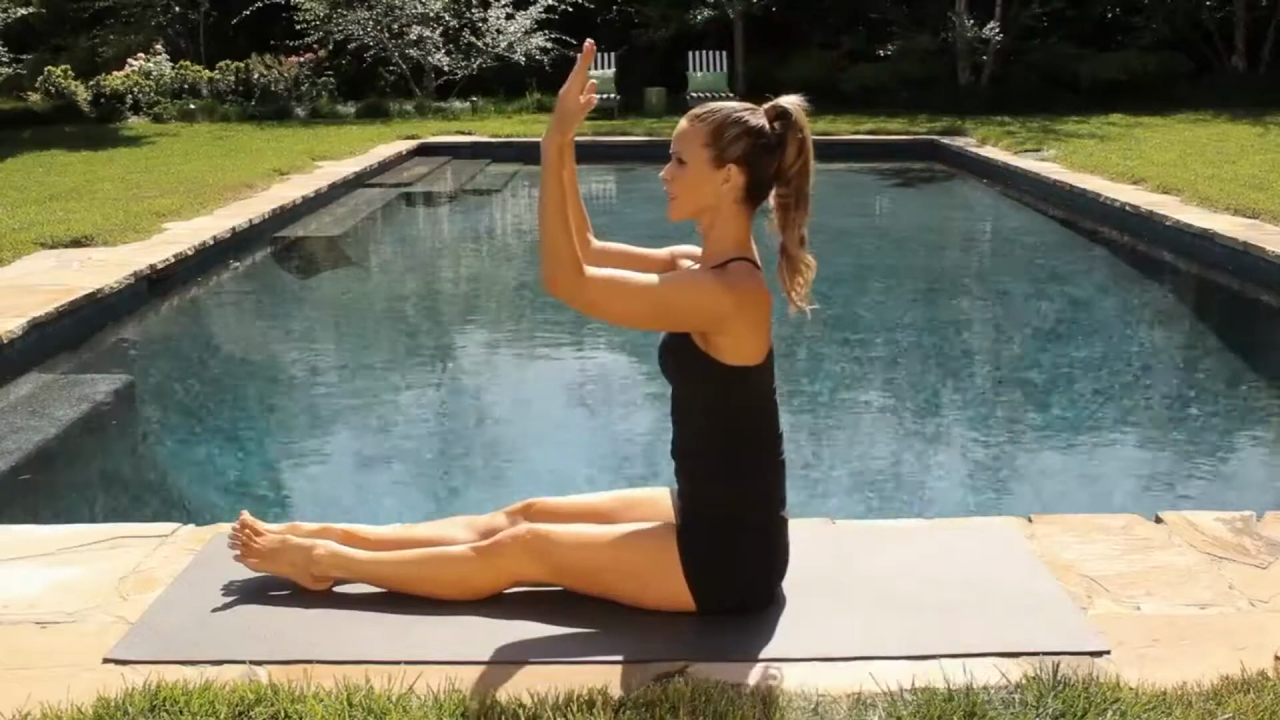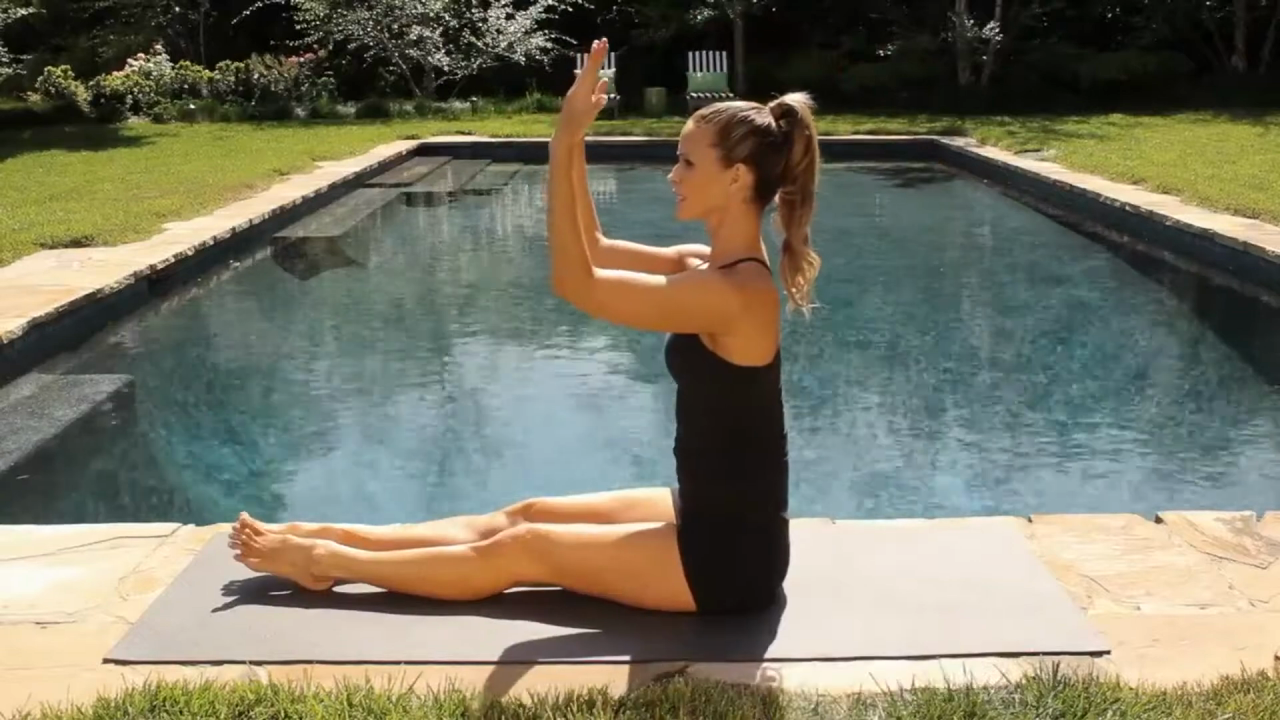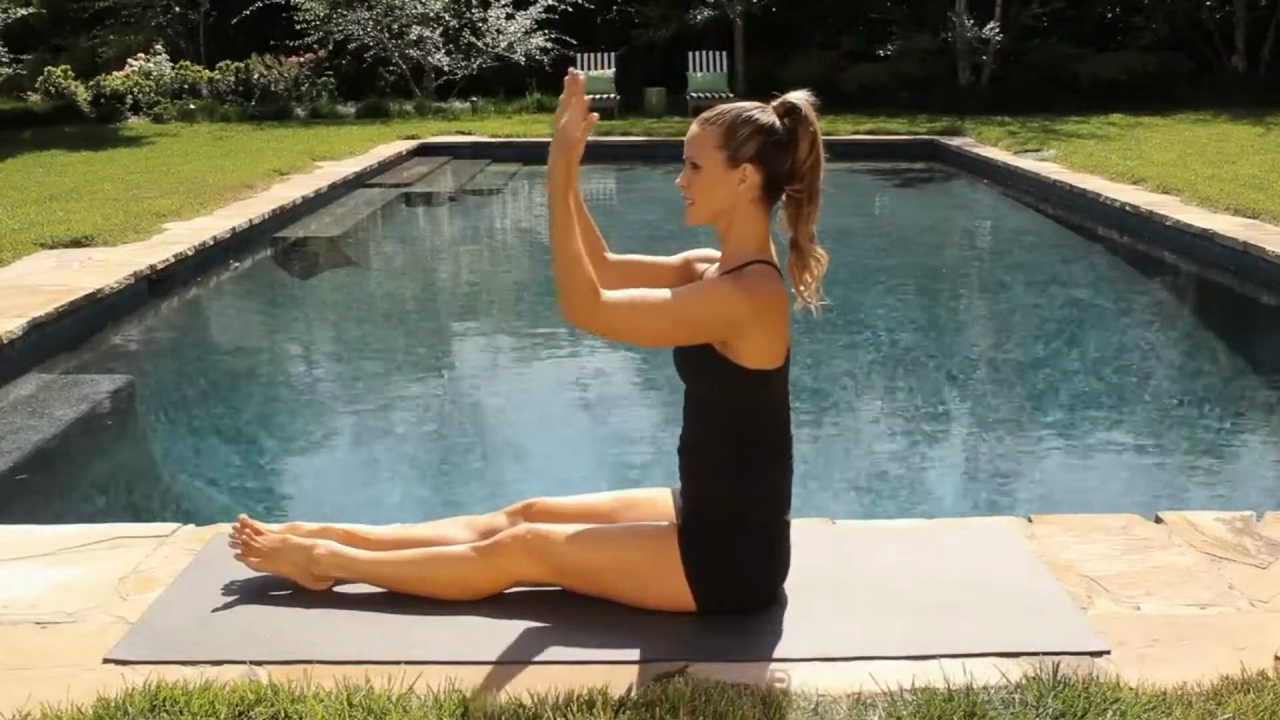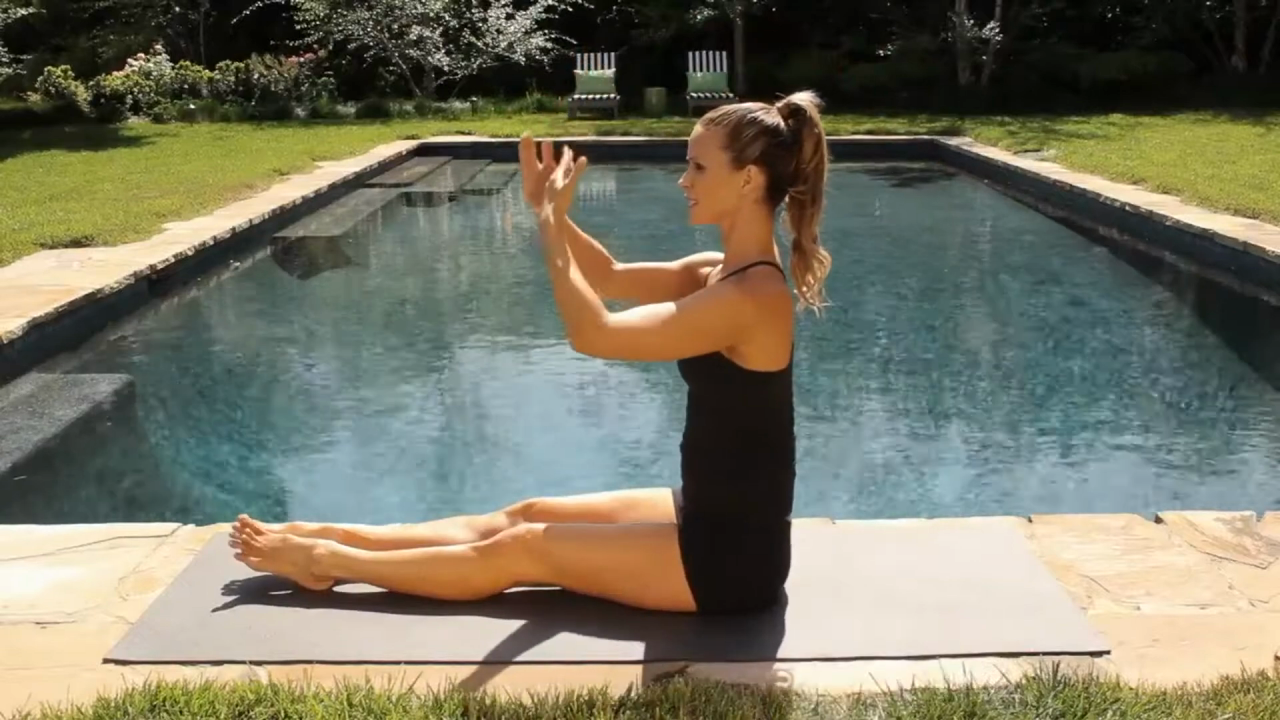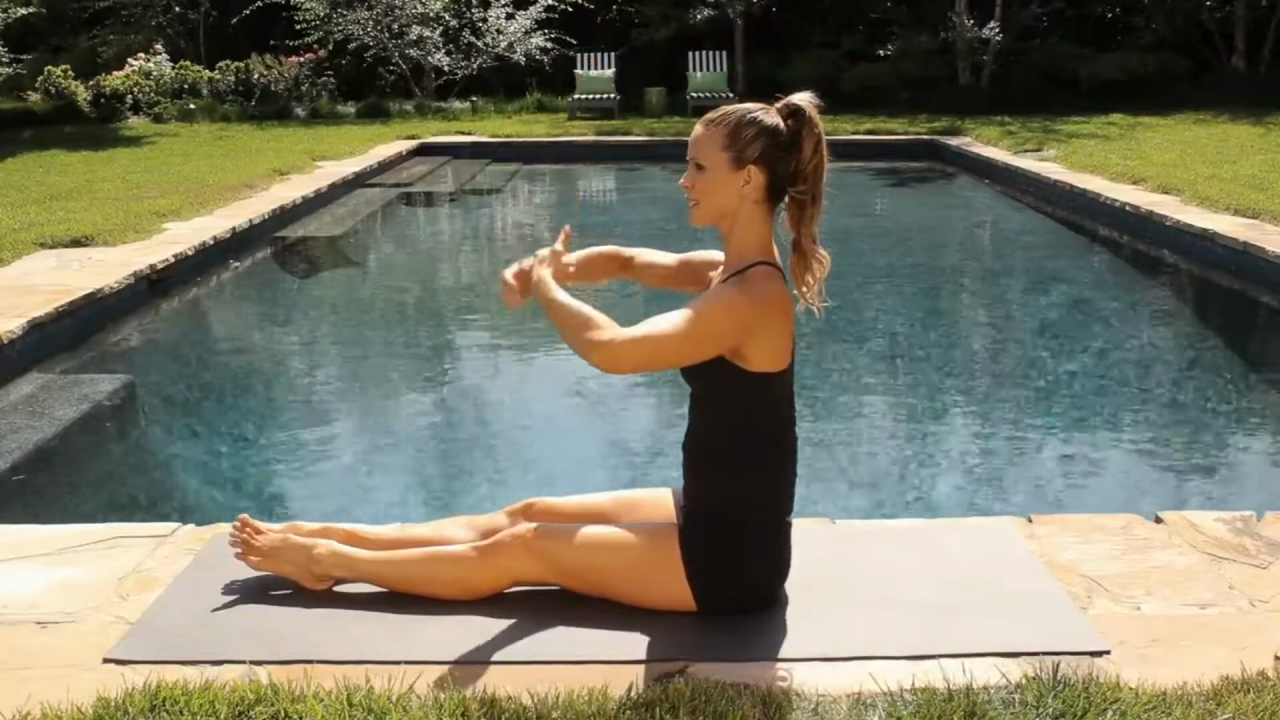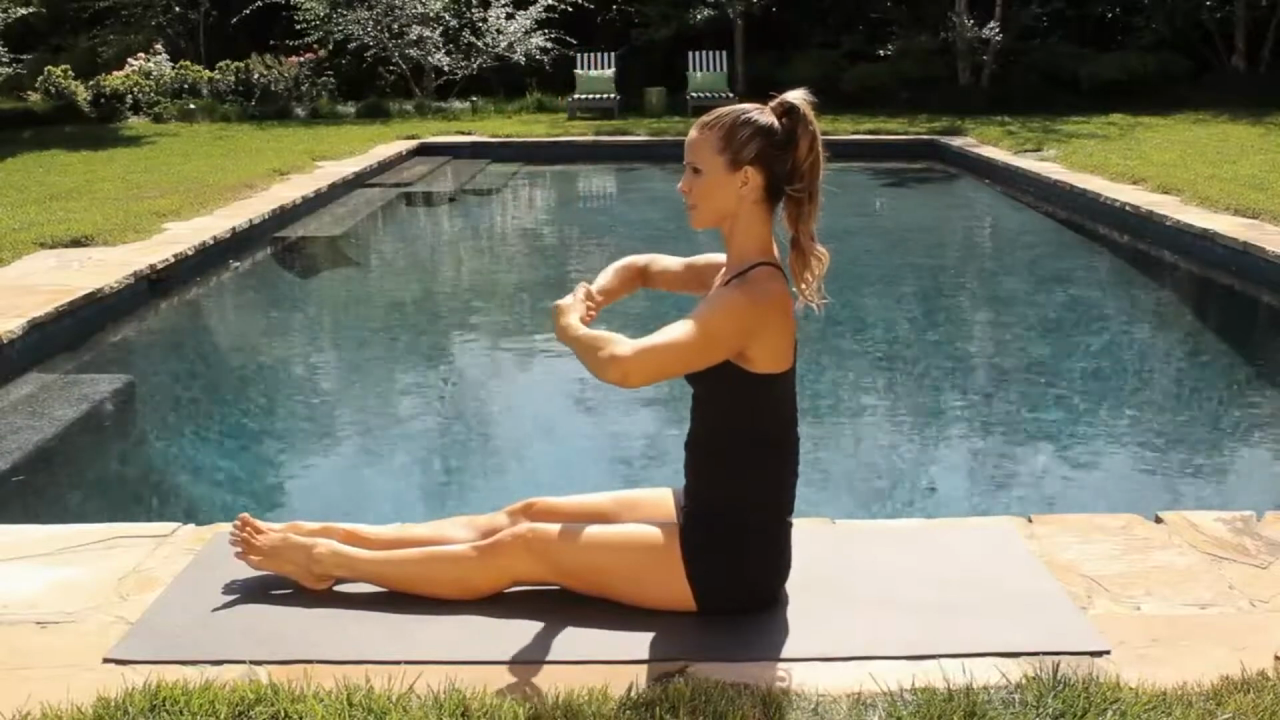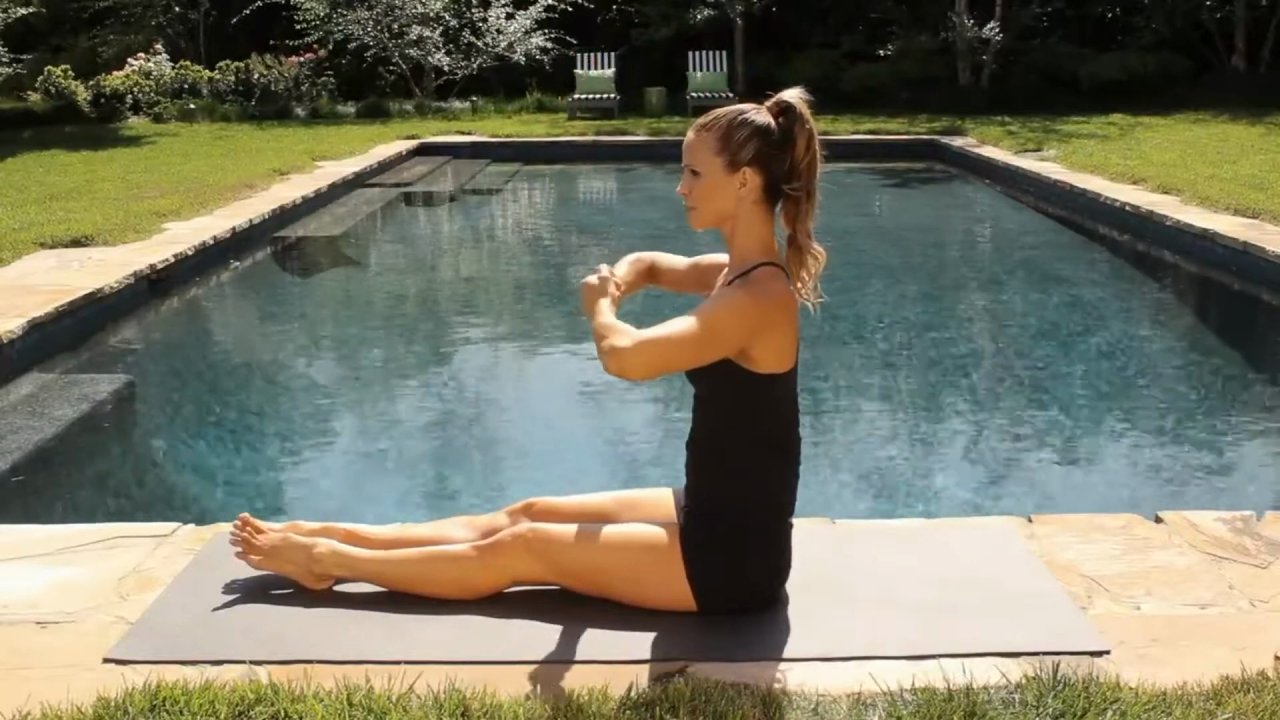
dt=0.4s
person 1, frame 1
left shoulder: (726, 294)
right shoulder: (706, 266)
left elbow: (567, 281)
right elbow: (586, 254)
left wrist: (554, 147)
right wrist: (562, 145)
left hip: (729, 552)
right hip: (706, 518)
left knee: (518, 550)
right knee: (523, 516)
left ankle: (326, 561)
right ankle: (327, 537)
person 1, frame 2
left shoulder: (733, 293)
right shoulder: (712, 266)
left elbow: (576, 282)
right elbow: (595, 250)
left wrist: (565, 145)
right wrist: (570, 143)
left hip: (729, 552)
right hip: (709, 519)
left knee: (519, 550)
right knee: (525, 517)
left ankle: (326, 563)
right ankle: (329, 537)
person 1, frame 3
left shoulder: (744, 295)
right shoulder: (724, 269)
left elbow: (585, 307)
right elbow: (605, 267)
left wrist: (559, 176)
right wrist: (564, 168)
left hip: (731, 552)
right hip: (711, 518)
left knee: (520, 549)
right knee: (527, 516)
left ankle: (329, 561)
right ankle: (331, 535)
person 1, frame 4
left shoulder: (748, 297)
right shoulder: (727, 272)
left elbow: (593, 333)
right elbow: (613, 277)
left wrist: (551, 224)
right wrist: (549, 212)
left hip: (732, 553)
right hip: (710, 516)
left knee: (521, 549)
right knee: (527, 515)
left ankle: (328, 561)
right ankle: (334, 536)
person 1, frame 5
left shoulder: (751, 296)
right shoulder: (732, 271)
left elbow: (609, 348)
right elbow: (630, 260)
left wrist: (545, 287)
right wrist: (555, 268)
left hip: (732, 553)
right hip: (711, 515)
left knee: (521, 549)
right knee: (527, 515)
left ankle: (328, 561)
right ankle: (336, 537)
person 1, frame 6
left shoulder: (753, 297)
right shoulder: (735, 272)
left elbow: (623, 364)
right elbow: (645, 267)
left wrist: (568, 327)
right wrist: (590, 295)
left hip: (732, 555)
right hip: (712, 516)
left knee: (521, 549)
right knee: (527, 515)
left ankle: (328, 561)
right ankle: (337, 537)
person 1, frame 7
left shoulder: (757, 296)
right shoulder: (739, 272)
left elbow: (624, 356)
right elbow: (650, 264)
left wrist: (599, 307)
right wrist: (613, 283)
left hip: (733, 554)
right hip: (713, 515)
left knee: (521, 548)
right knee: (529, 514)
left ankle: (329, 561)
right ankle: (338, 536)
